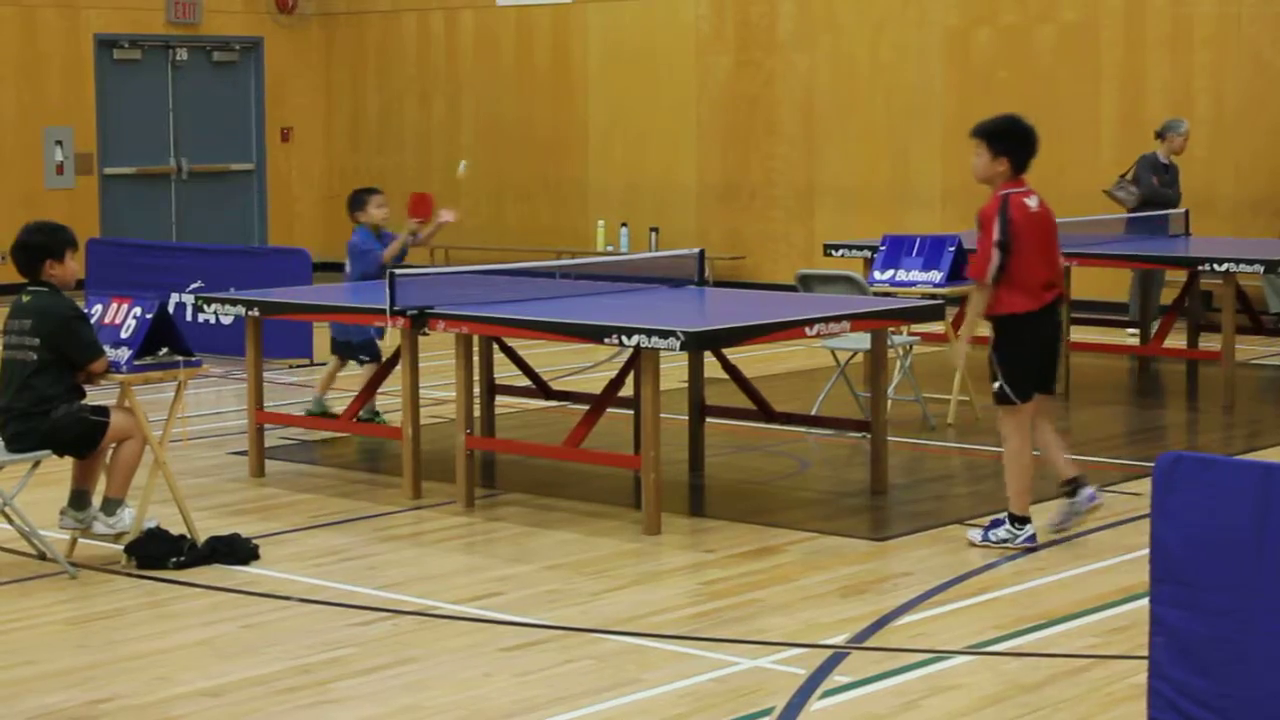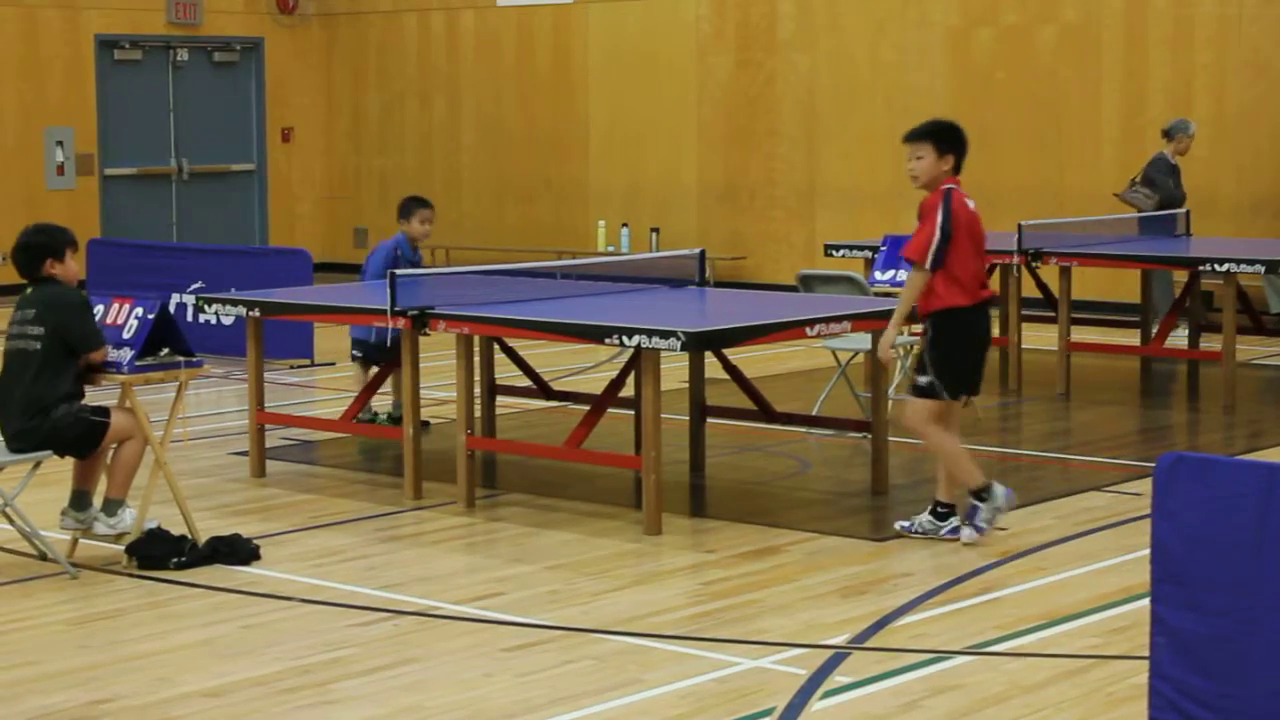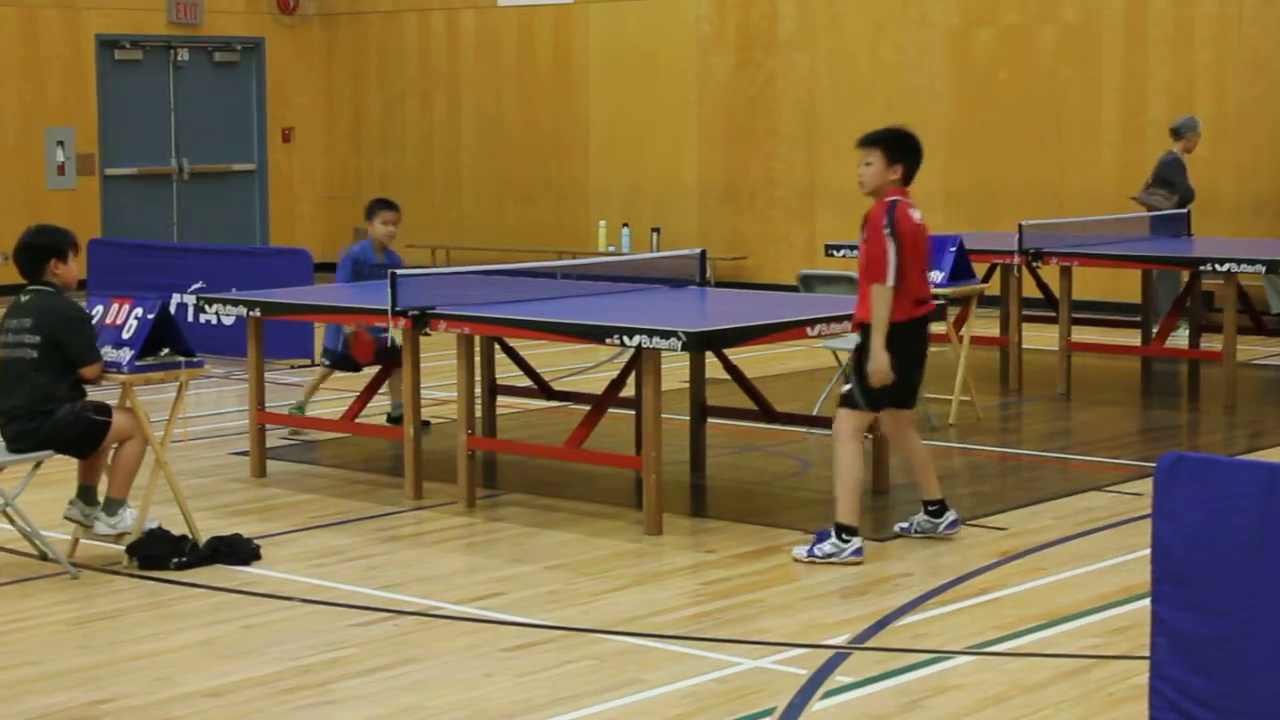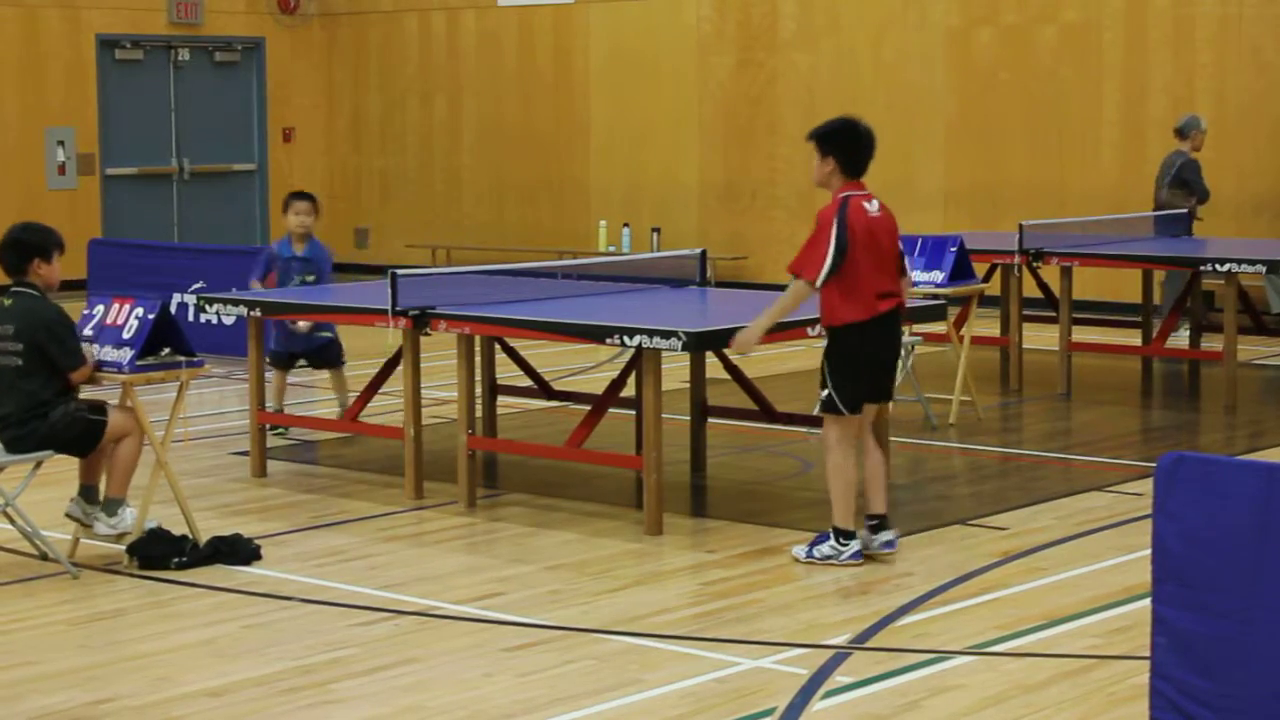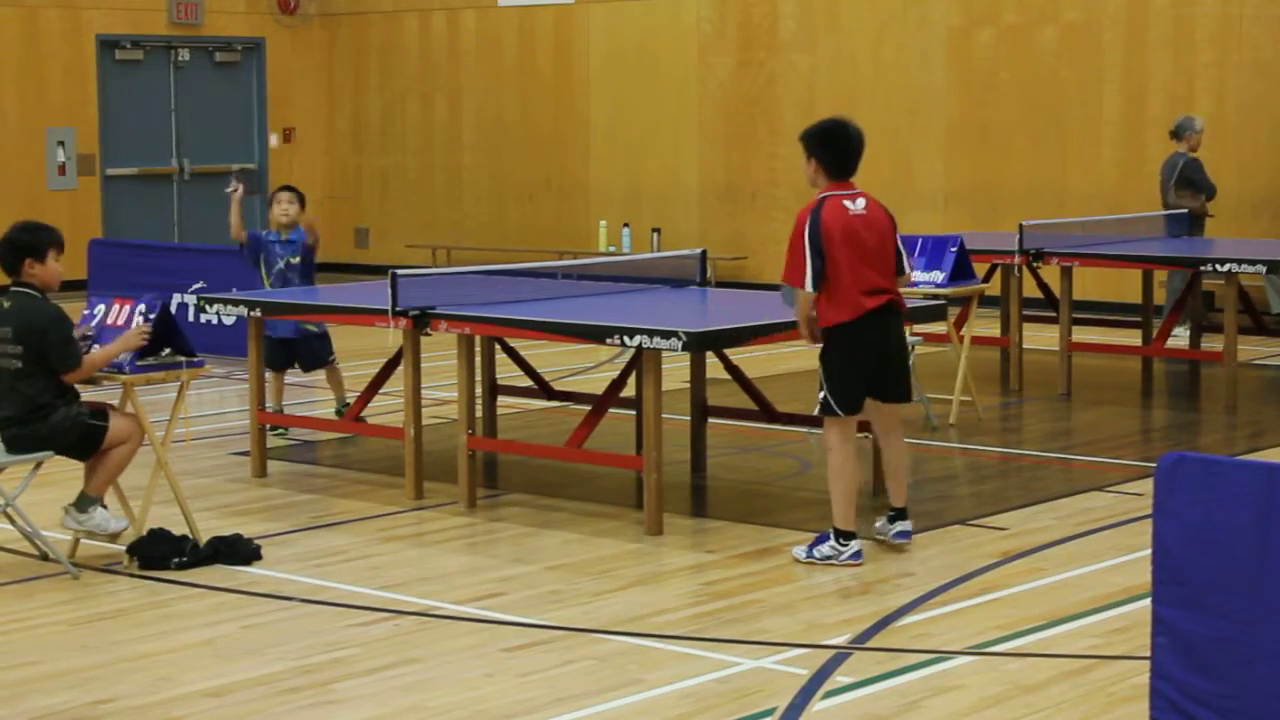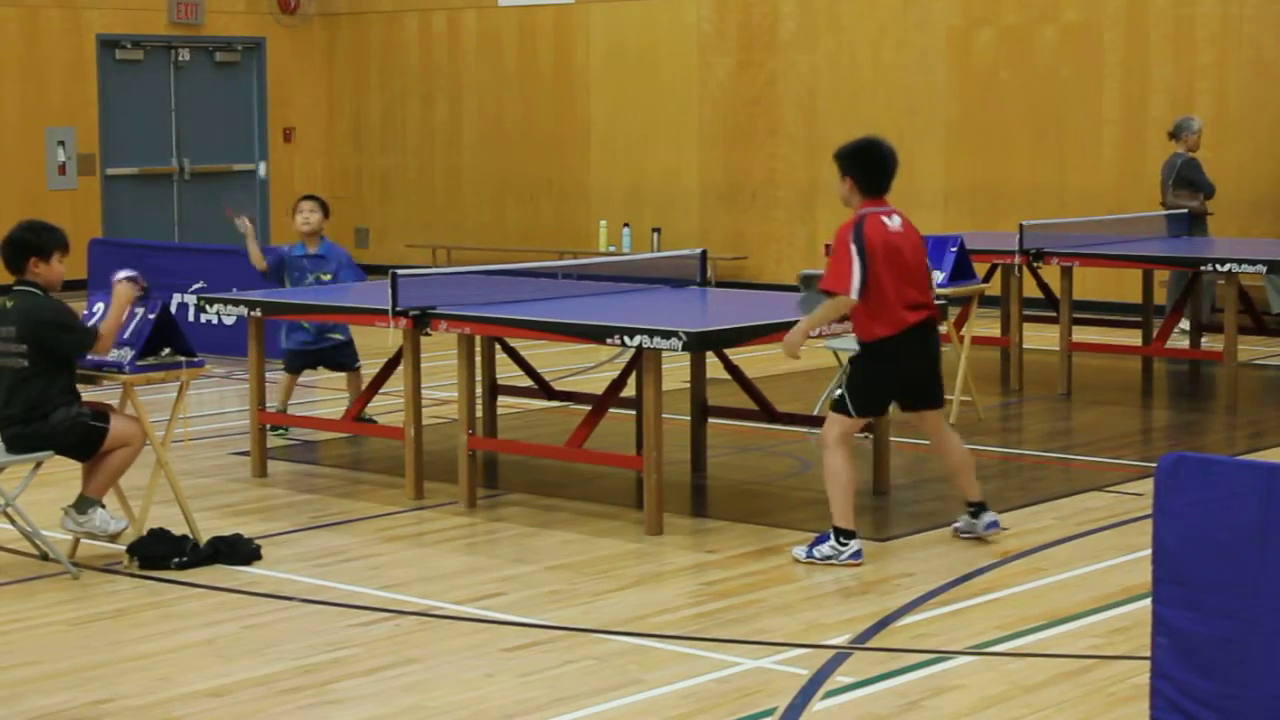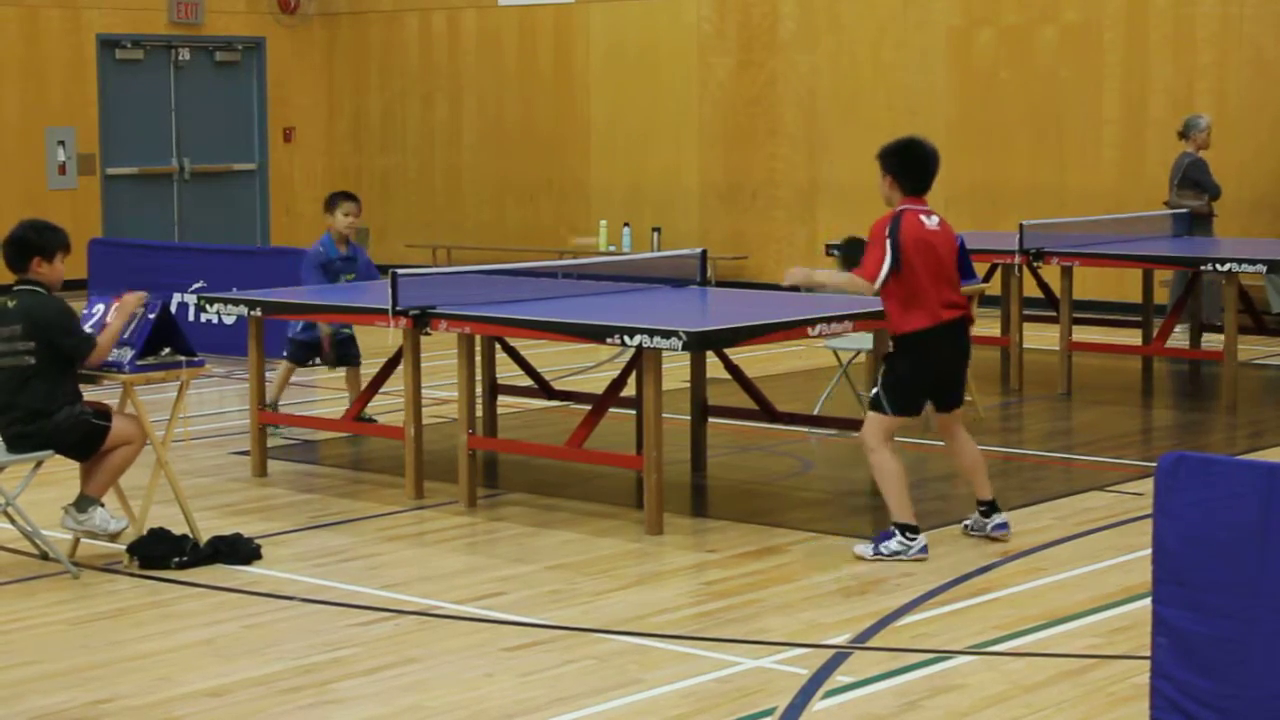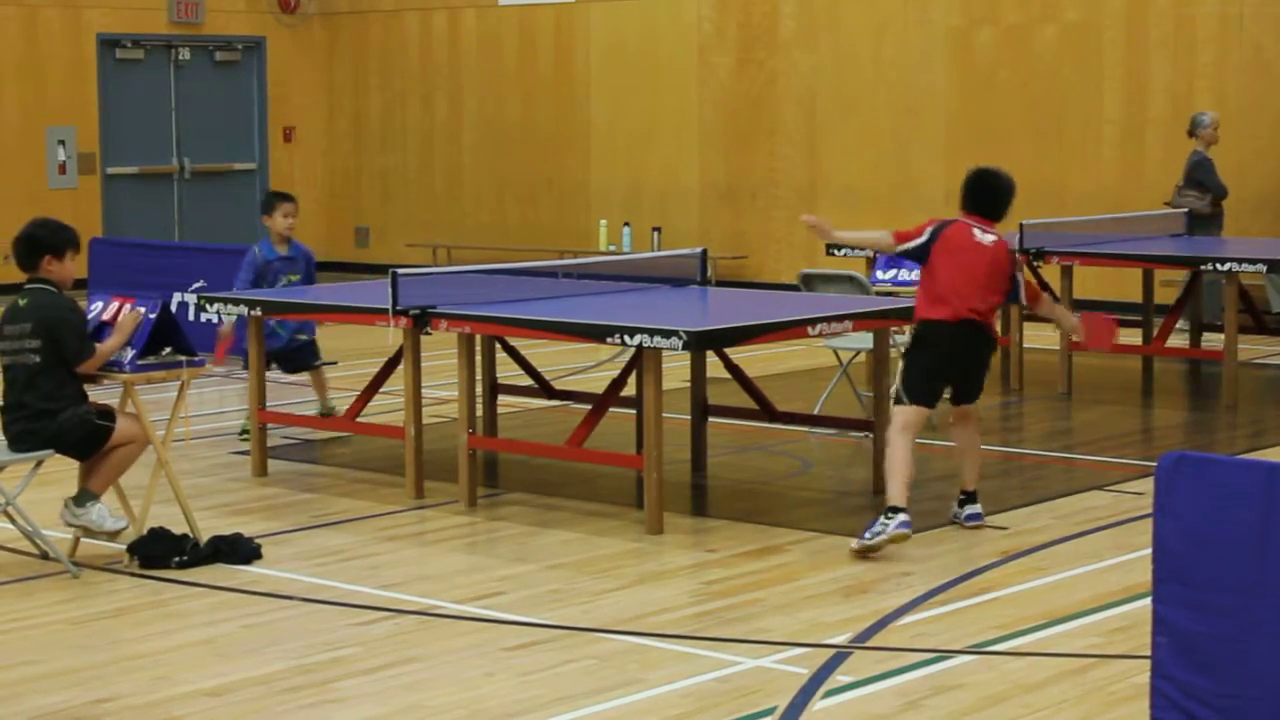
dt=0.4s
person 1, frame 1
left shoulder: (997, 211)
right shoulder: (1037, 204)
left elbow: (983, 282)
right elbow: (1054, 267)
left wrist: (964, 336)
left hip: (1017, 325)
right hip: (1047, 320)
left knee: (1013, 428)
right knee: (1035, 417)
left ankle: (1017, 524)
right ankle: (1075, 487)
person 1, frame 2
left shoulder: (939, 203)
right shoulder: (964, 204)
left elbow: (921, 270)
left wrist: (893, 326)
left hip: (952, 323)
right hip: (972, 319)
left knee: (919, 419)
right knee: (944, 421)
left ankle: (984, 492)
right ankle: (944, 514)
person 1, frame 3
left shoulder: (883, 216)
right shoulder: (911, 214)
left elbow: (882, 284)
left wrist: (877, 347)
left hip: (888, 335)
right hip: (911, 332)
left knee: (846, 432)
right knee: (899, 426)
left ankle: (844, 537)
right ankle: (937, 512)
person 1, frame 4
left shoulder: (836, 213)
right shoulder: (880, 210)
left elbow: (808, 282)
right elbow: (903, 278)
left wrist: (758, 327)
left hip: (853, 334)
right hip: (886, 329)
left knee: (837, 436)
right knee: (865, 432)
left ankle: (844, 540)
right ankle: (878, 527)
person 1, frame 5
left shoulder: (814, 216)
right shoulder: (878, 211)
left elbow: (806, 289)
right elbow: (901, 276)
left wrist: (804, 322)
left hip: (847, 333)
right hip: (888, 325)
left knee: (838, 437)
right knee: (889, 425)
left ankle: (843, 540)
right ankle: (898, 518)
person 1, frame 6
left shoulder: (854, 231)
right shoulder: (906, 226)
left elbow: (846, 298)
left wrist: (802, 329)
left hip: (884, 348)
right hip: (922, 339)
left knee: (834, 436)
right knee: (937, 427)
left ankle: (843, 539)
right ankle: (979, 512)
person 1, frame 7
left shoulder: (890, 226)
right shoulder: (943, 228)
left elbow: (866, 283)
left wrist: (812, 277)
left hip: (917, 344)
right hip: (954, 338)
left knee: (875, 438)
right knee: (952, 428)
left ankle: (907, 535)
right ankle: (990, 514)
person 1, frame 8
left shoulder: (941, 231)
right shoulder: (1005, 252)
left elbow: (888, 242)
right elbow: (1034, 300)
left wrist: (835, 236)
right wrist: (1070, 320)
left hip: (935, 336)
right hip: (977, 341)
left knee: (901, 430)
right knee: (964, 416)
left ankle: (896, 514)
right ankle: (969, 502)
person 2, frame 1
right shoulder: (60, 309)
right elbow: (98, 365)
left wrist: (77, 373)
right wrist: (83, 370)
right hip: (42, 422)
left knee: (97, 424)
right knee: (133, 425)
left ankle: (78, 509)
right ankle: (110, 514)
person 2, frame 2
left shoulder: (26, 300)
right shoulder: (67, 298)
right elbow: (97, 354)
left wrist: (74, 361)
right wrist: (79, 360)
right hip: (42, 420)
left knee: (98, 423)
right knee: (134, 425)
left ankle: (79, 509)
right ankle: (110, 514)
person 2, frame 3
right shoulder: (65, 310)
right elbow: (91, 371)
left wrist: (69, 369)
right hip: (44, 422)
left knee: (101, 418)
right knee: (136, 425)
left ankle: (85, 503)
right ankle: (112, 513)
person 2, frame 4
right shoulder: (46, 313)
right elbow: (78, 374)
left wrist: (75, 355)
right wrist: (88, 358)
right hip: (39, 424)
left knee: (101, 415)
right knee: (131, 422)
left ankle: (87, 502)
right ankle: (112, 513)
person 2, frame 5
right shoulder: (44, 313)
right elbow: (73, 372)
left wrist: (70, 340)
right wrist: (121, 344)
right hip: (40, 424)
left knee: (106, 417)
right knee: (131, 428)
left ankle: (90, 505)
right ankle: (83, 509)
person 2, frame 6
right shoulder: (47, 310)
right elbow: (99, 343)
left wrist: (72, 334)
right wrist: (121, 301)
right hip: (42, 423)
left knee: (104, 417)
right knee: (133, 432)
left ankle: (87, 506)
right ankle: (83, 511)
person 2, frame 7
right shoulder: (49, 308)
right elbow: (93, 355)
right wrist: (124, 312)
right hip: (46, 423)
left knee: (103, 418)
right knee: (134, 431)
left ankle: (87, 506)
right ankle: (84, 509)
person 2, frame 8
right shoulder: (60, 307)
right elbow: (85, 363)
left wrist: (89, 332)
right wrist: (120, 335)
right hip: (50, 422)
left knee: (104, 418)
right knee: (137, 431)
left ankle: (84, 506)
right ankle: (83, 503)
person 3, frame 1
left shoulder: (383, 237)
right shoulder: (359, 243)
left elbow: (416, 241)
right elbow: (384, 259)
left wrist: (438, 224)
right wrist: (405, 234)
left knee: (340, 359)
right knee: (371, 361)
left ankle: (318, 403)
right ankle: (366, 412)
person 3, frame 2
left shoulder: (415, 256)
right shoulder: (389, 249)
right elbow: (372, 284)
left knee: (397, 364)
right knee: (364, 363)
left ankle: (397, 412)
right ankle: (364, 413)
person 3, frame 3
left shoulder: (394, 261)
right shoulder: (354, 255)
left hip: (375, 324)
right hip: (345, 323)
left knee: (395, 362)
right knee: (327, 369)
left ankle: (397, 412)
right ankle: (299, 408)
person 3, frame 4
left shoulder: (321, 254)
right shoulder: (274, 252)
right elbow: (256, 280)
left wrist: (311, 318)
right wrist: (259, 290)
left hip: (317, 324)
right hip: (282, 322)
left knee: (335, 365)
right knee: (280, 369)
left ankle: (345, 411)
right ankle: (278, 414)
person 3, frame 5
left shoulder: (304, 240)
right shoulder: (263, 240)
left elbow: (312, 239)
right elbow: (237, 235)
left wrist: (305, 222)
right wrist: (236, 201)
left hip: (307, 318)
right hip: (275, 319)
left knee: (328, 363)
right knee: (277, 370)
left ankle: (343, 407)
right ankle: (276, 414)
person 3, frame 6
left shoulder: (337, 254)
right shoulder: (288, 255)
left elbow: (359, 283)
right elbow: (261, 265)
right wrist: (250, 235)
left hip: (332, 327)
right hip: (300, 328)
left knee: (353, 368)
right knee: (292, 372)
left ankle: (356, 412)
right ankle: (280, 414)
person 3, frame 7
left shoulder: (358, 254)
right shoulder: (316, 254)
right wrist: (322, 322)
left hip: (341, 322)
right hip: (310, 322)
left knee: (353, 364)
right knee: (291, 363)
right ankle: (270, 407)
person 3, frame 8
left shoulder: (303, 254)
right shoulder: (256, 255)
left elbow: (309, 289)
right elbow: (241, 291)
right wrist: (230, 321)
left hip: (297, 325)
right hip: (267, 325)
left knee: (314, 366)
left ankle: (326, 410)
right ankle: (254, 419)
person 4, frame 1
left shoulder: (1172, 168)
right shoulder: (1146, 161)
left elbow: (1175, 199)
right elbow: (1148, 191)
left wrist: (1159, 192)
right wrist: (1167, 195)
left hip: (1161, 226)
right hip: (1140, 224)
left knee: (1157, 275)
right knee: (1141, 272)
right ankle: (1134, 320)
person 4, frame 2
left shoulder: (1174, 167)
right shoulder: (1158, 163)
left elbow: (1179, 198)
right elbow: (1170, 196)
left wrist: (1173, 197)
right wrist: (1169, 197)
left hip: (1166, 226)
right hip: (1154, 226)
left knee: (1158, 274)
right knee: (1163, 274)
left ankle: (1153, 320)
person 4, frame 3
left shoulder: (1171, 160)
right shoulder: (1173, 163)
left elbow: (1183, 195)
right elbow: (1188, 195)
left wrist: (1175, 199)
right wrist: (1177, 199)
left hip: (1168, 224)
right hip: (1168, 225)
left knee: (1165, 272)
right knee: (1171, 272)
left ankle: (1155, 318)
person 4, frame 4
left shoulder: (1170, 159)
right shoulder: (1188, 163)
right elbow: (1203, 196)
left wrist: (1186, 200)
right wrist: (1189, 200)
left hip: (1167, 221)
right hip: (1176, 224)
left knee: (1176, 271)
right knee: (1178, 272)
left ankle: (1170, 318)
person 4, frame 5
left shoulder: (1169, 162)
right shoulder: (1190, 163)
right elbow: (1210, 192)
left wrist: (1191, 197)
right wrist: (1197, 196)
left hip: (1174, 222)
right hip: (1188, 224)
left knee: (1179, 271)
right knee: (1184, 272)
left ankle: (1181, 319)
person 4, frame 6
left shoulder: (1169, 163)
right shoulder: (1188, 163)
right elbow: (1209, 191)
left wrist: (1191, 196)
right wrist: (1196, 195)
left hip: (1175, 224)
right hip: (1191, 225)
left knee: (1179, 272)
right knee: (1205, 273)
right ankle: (1192, 319)
person 4, frame 7
left shoulder: (1180, 162)
right shoulder: (1196, 163)
right elbow: (1215, 192)
left wrist: (1198, 197)
right wrist: (1203, 196)
right hip: (1197, 226)
left knee: (1183, 272)
right knee: (1210, 274)
left ankle: (1178, 320)
right ankle: (1211, 324)
person 4, frame 8
left shoulder: (1198, 160)
right shoulder: (1201, 162)
left elbow: (1213, 191)
right elbow: (1221, 192)
left wrist: (1206, 197)
right wrist: (1209, 197)
left hip: (1200, 224)
right hip: (1204, 225)
right knee: (1211, 273)
left ankle: (1183, 317)
right ankle: (1211, 324)
